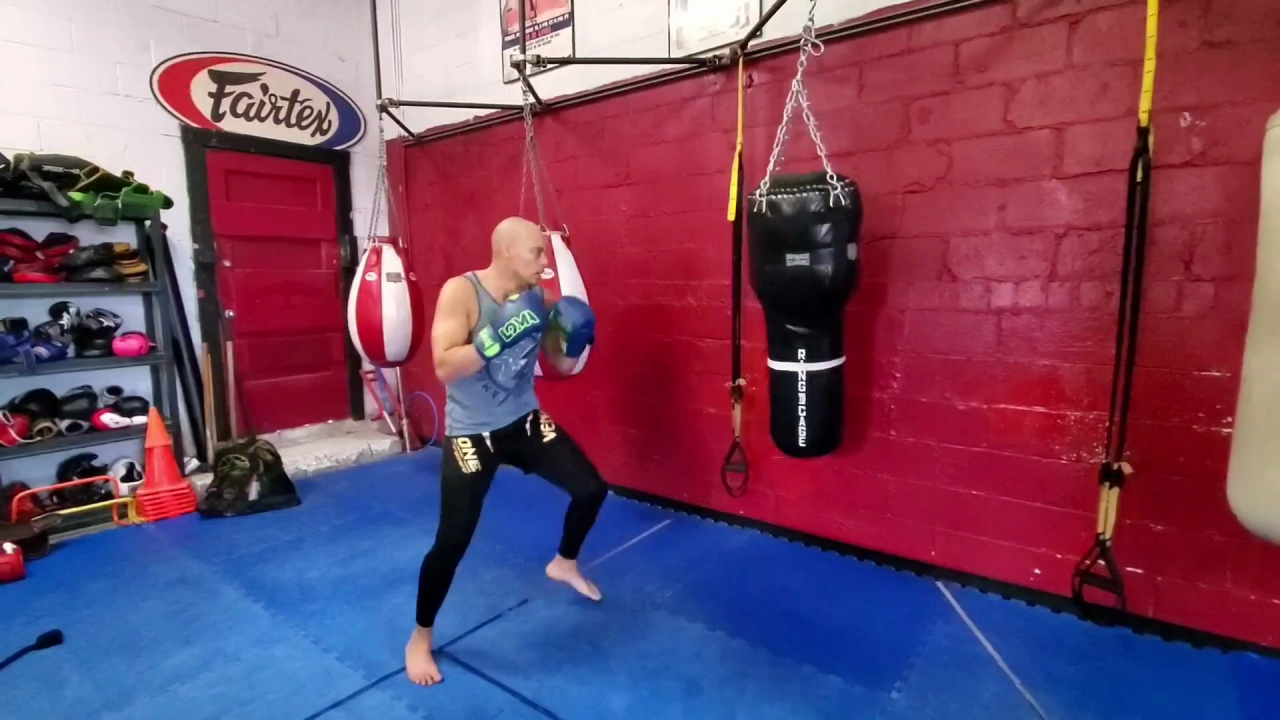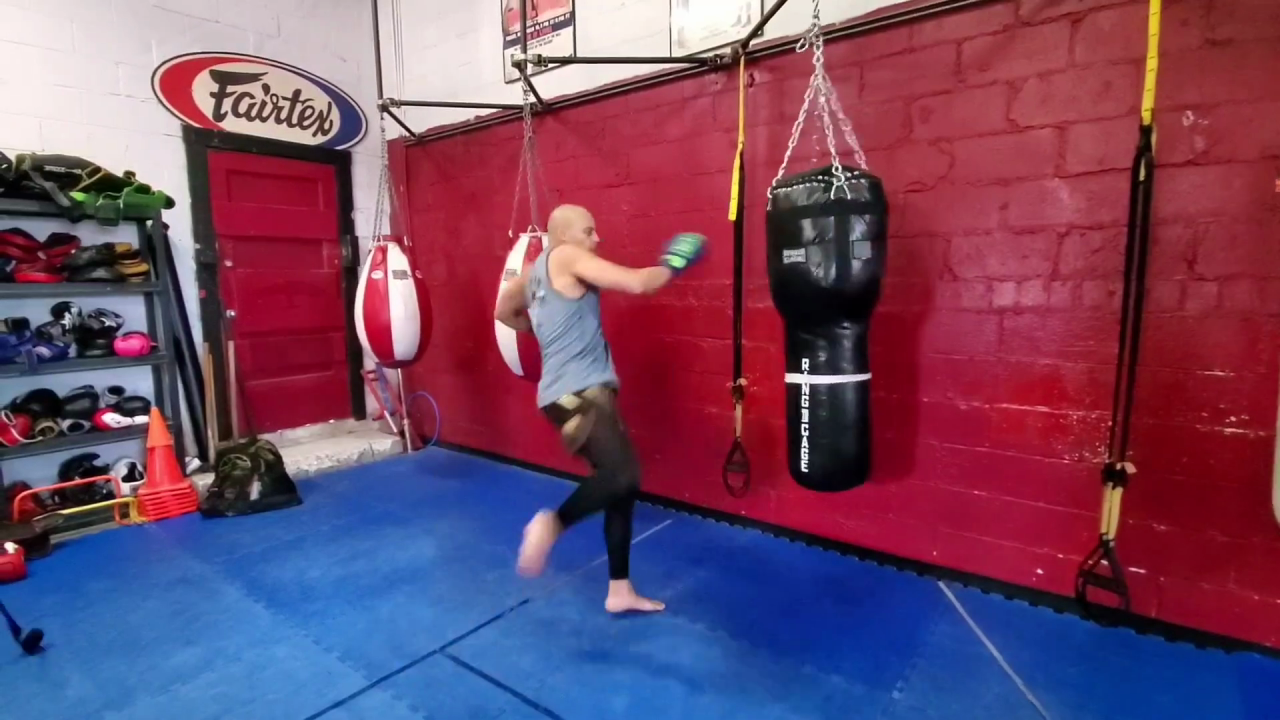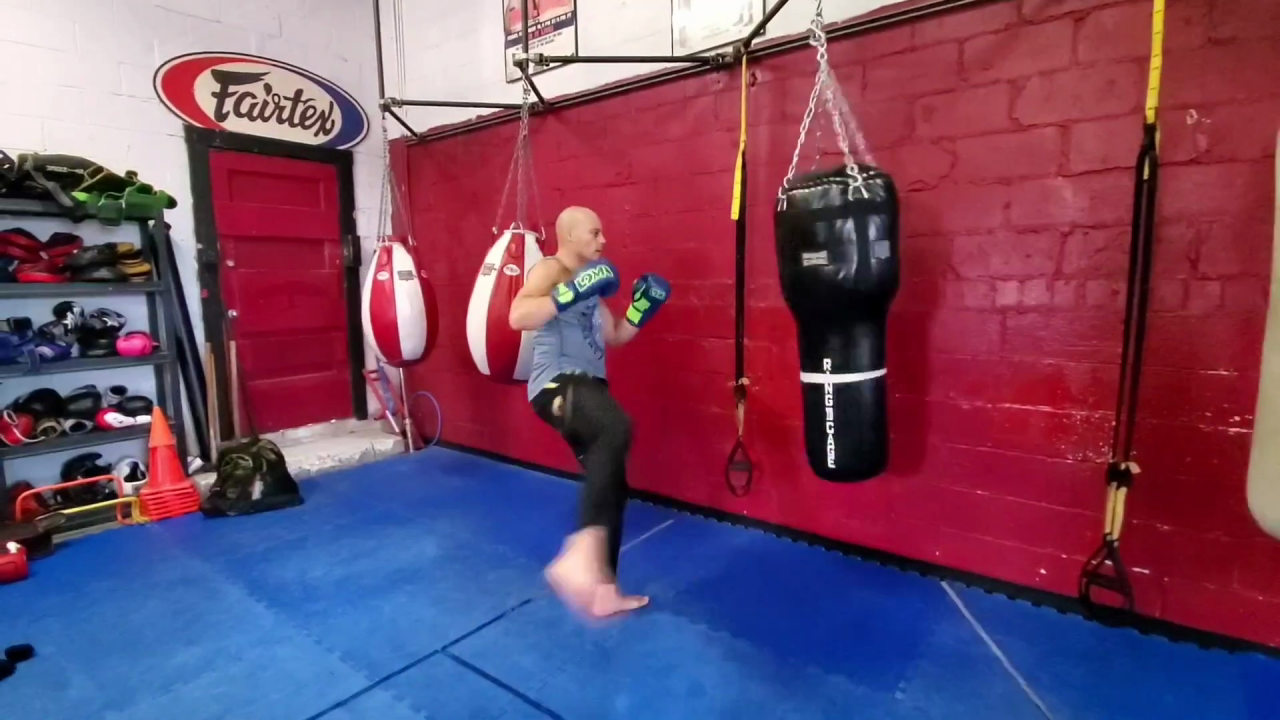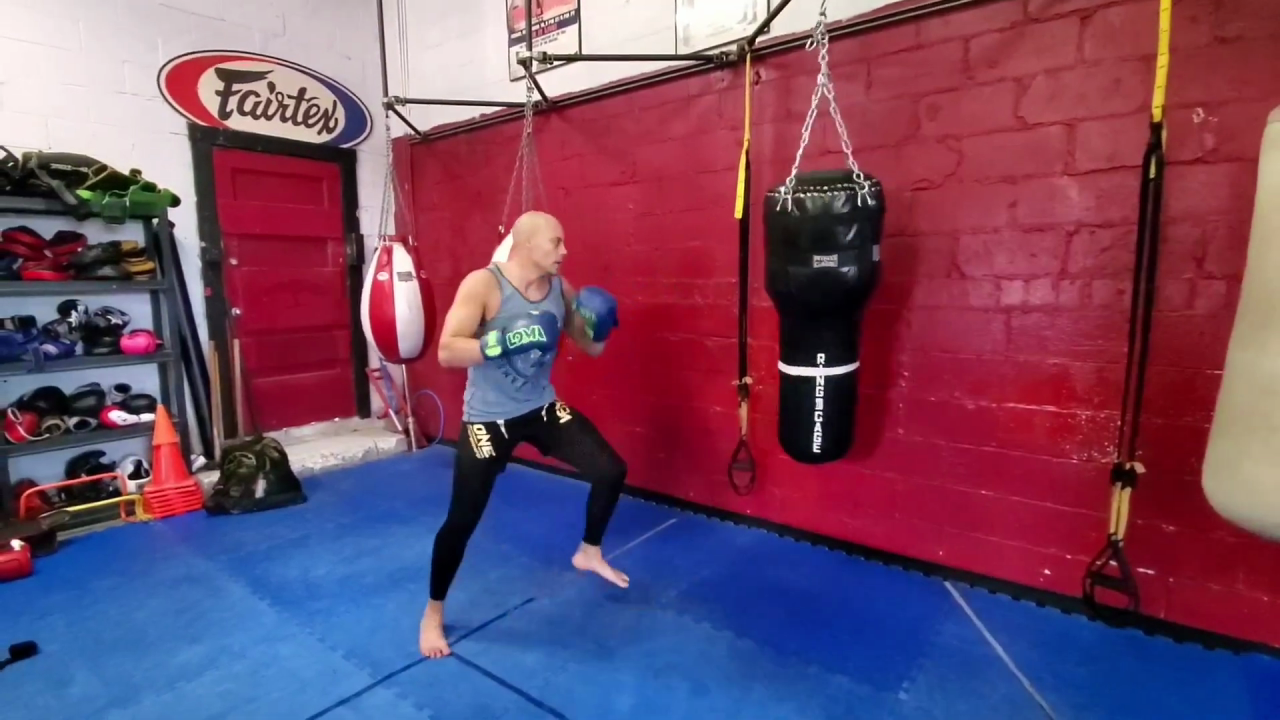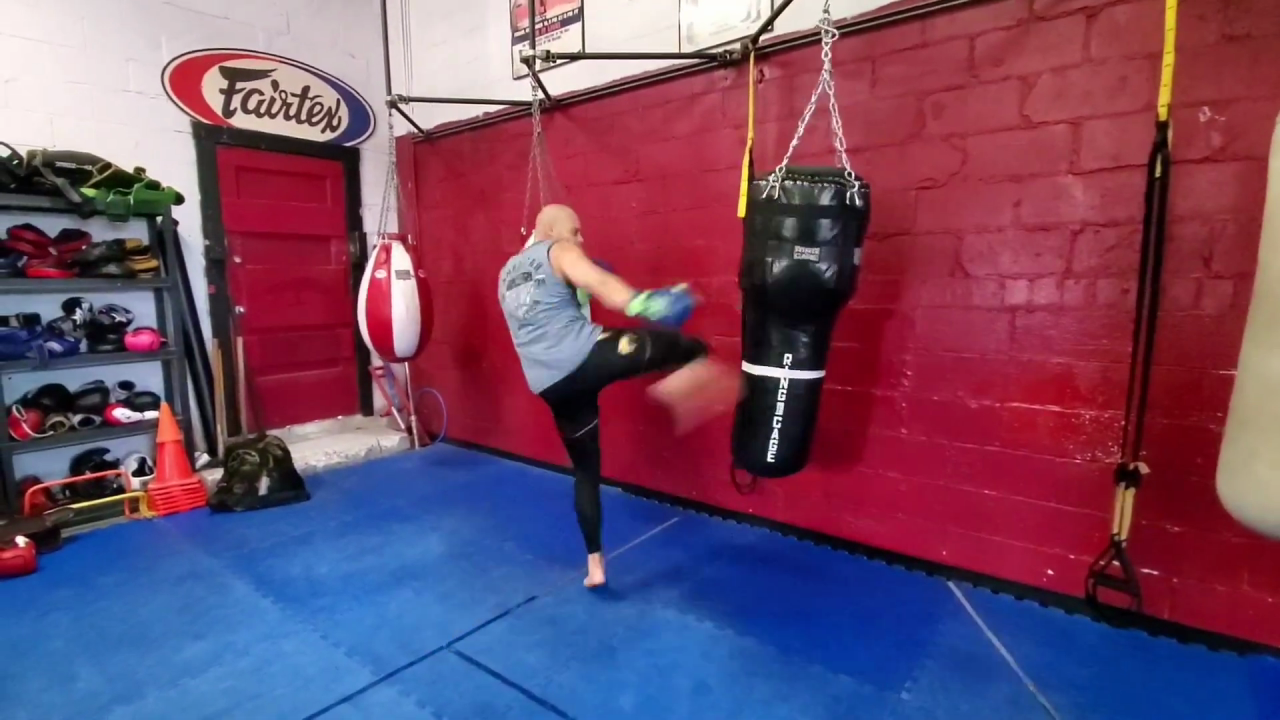
dt=0.5s
person 1, frame 1
left shoulder: (538, 297)
right shoulder: (460, 292)
left elbow: (565, 360)
right elbow: (444, 368)
left wrist: (575, 336)
right wrist: (498, 337)
left hip: (525, 421)
right hip: (471, 433)
left knee: (591, 488)
right knee: (453, 541)
left ankle: (565, 562)
right ankle: (420, 638)
person 1, frame 2
left shoulder: (533, 274)
right shoulder: (566, 256)
left elbow: (503, 312)
right elbow: (636, 284)
right wrist: (677, 259)
left hip: (579, 390)
right hip: (580, 391)
left knee: (620, 487)
right knee: (622, 477)
left ankle: (620, 590)
right ankle: (550, 525)
person 1, frame 3
left shoulder: (596, 280)
right shoulder: (549, 269)
left elbow: (615, 337)
right elbow: (518, 318)
left wrist: (640, 305)
right wrist: (572, 291)
left hip: (586, 385)
right hip: (558, 386)
left knee: (614, 486)
right knee: (617, 433)
left ankle: (607, 592)
right ankle: (583, 551)
person 1, frame 4
left shoulder: (561, 287)
right shoulder: (481, 285)
left elbow: (592, 346)
right elbow: (447, 353)
left wrist: (598, 322)
right wrist: (504, 341)
left hip: (543, 409)
right hip: (487, 421)
left knee: (611, 469)
right knee: (461, 521)
left ankle: (590, 551)
right ankle: (433, 612)
person 1, frame 5
left shoulder: (512, 269)
right shoulder: (560, 251)
right elbow: (604, 287)
right wrist: (651, 303)
left hip: (552, 383)
right hip: (583, 359)
left knee: (587, 468)
right knee: (676, 335)
left ankle: (594, 564)
right ankle: (680, 380)
